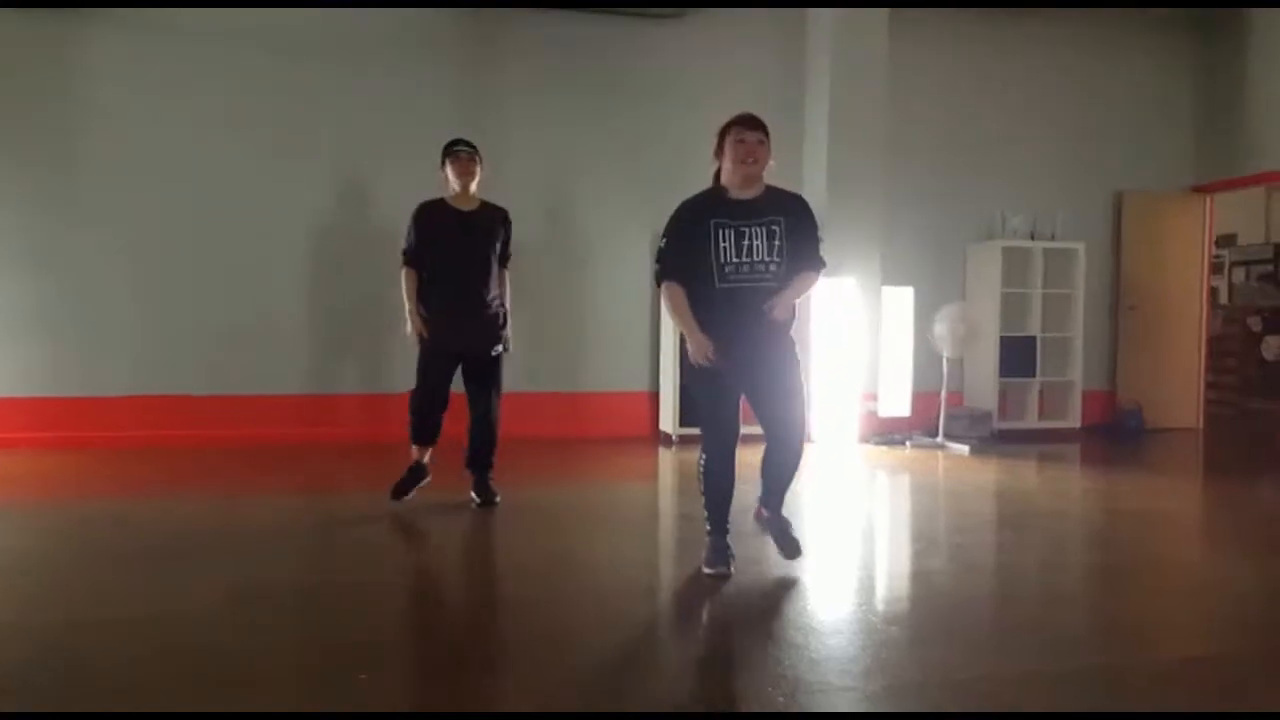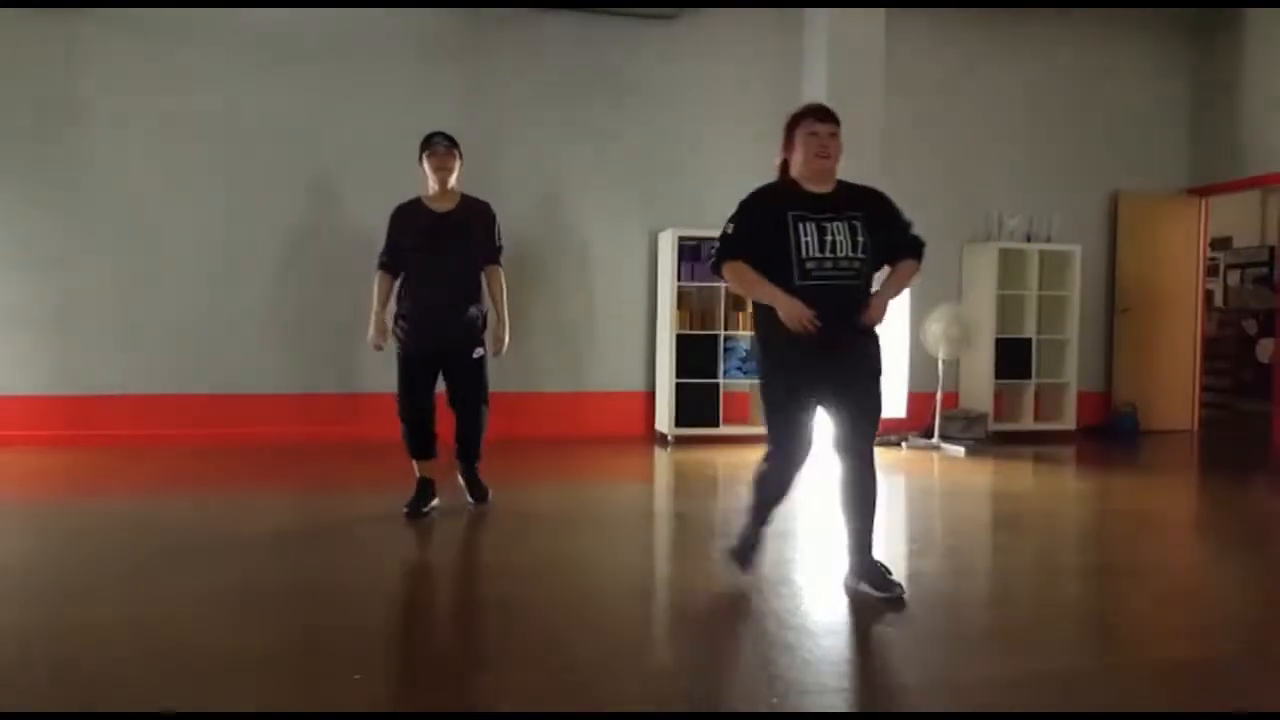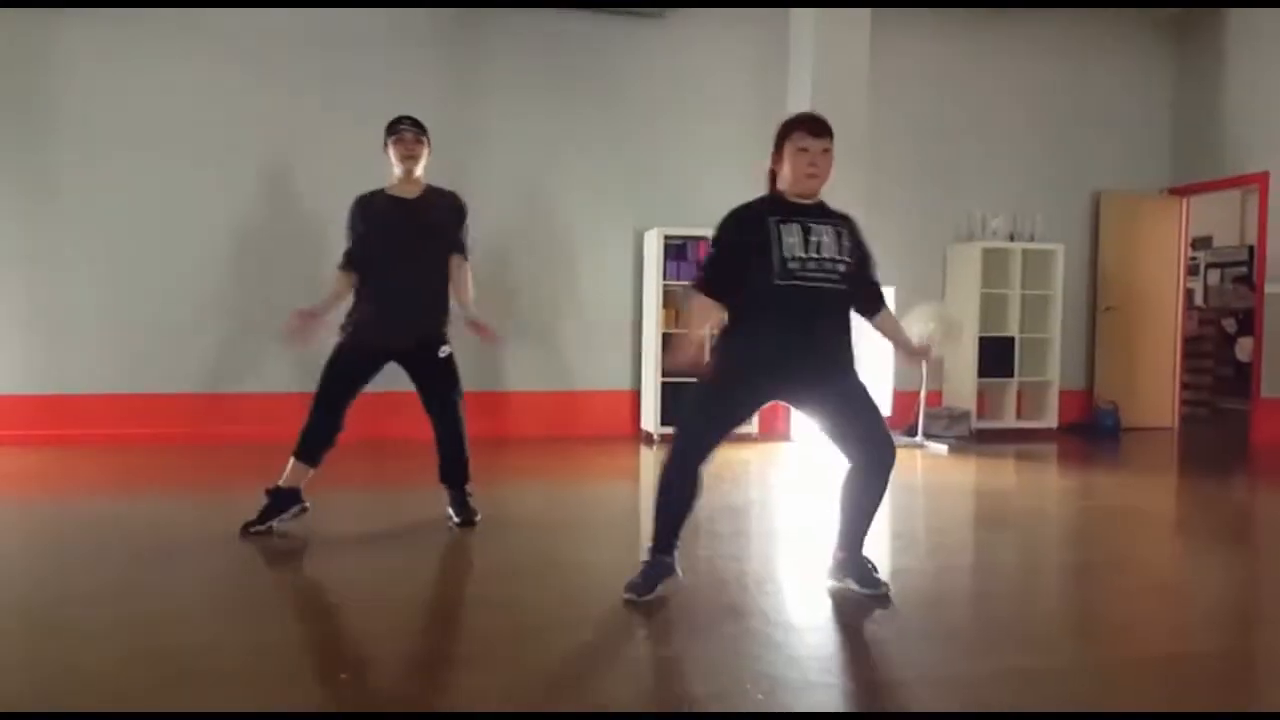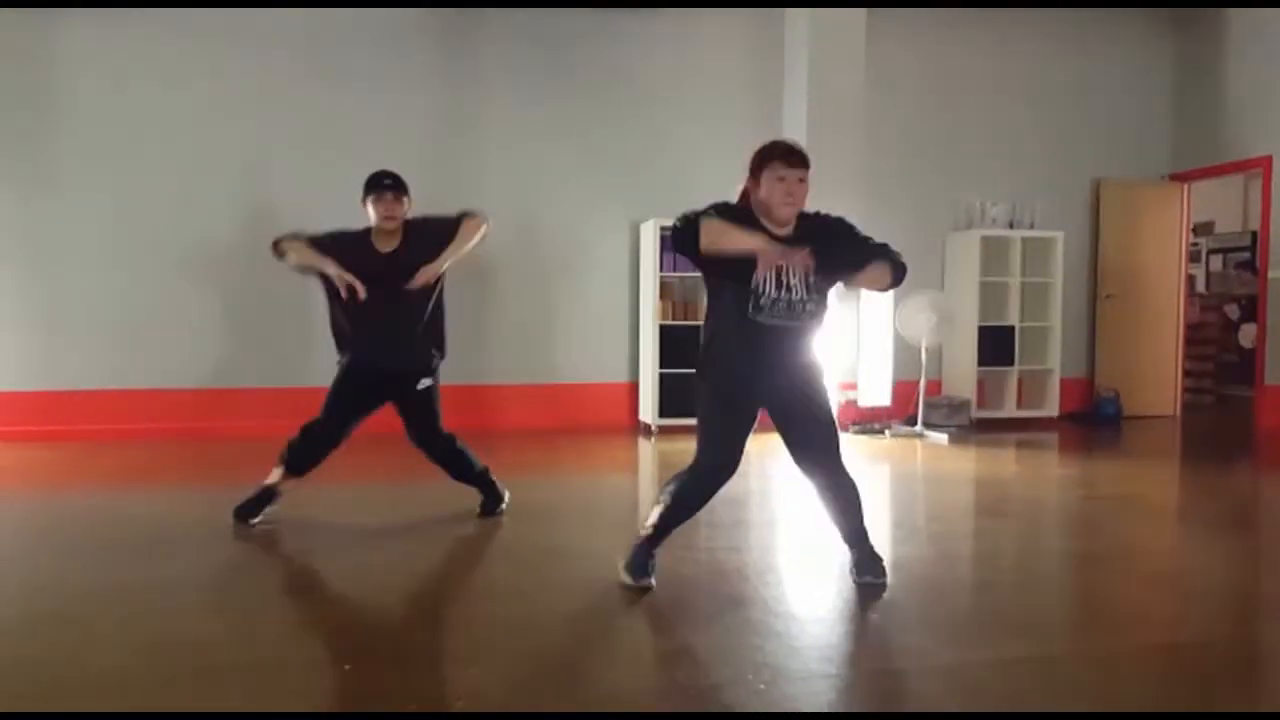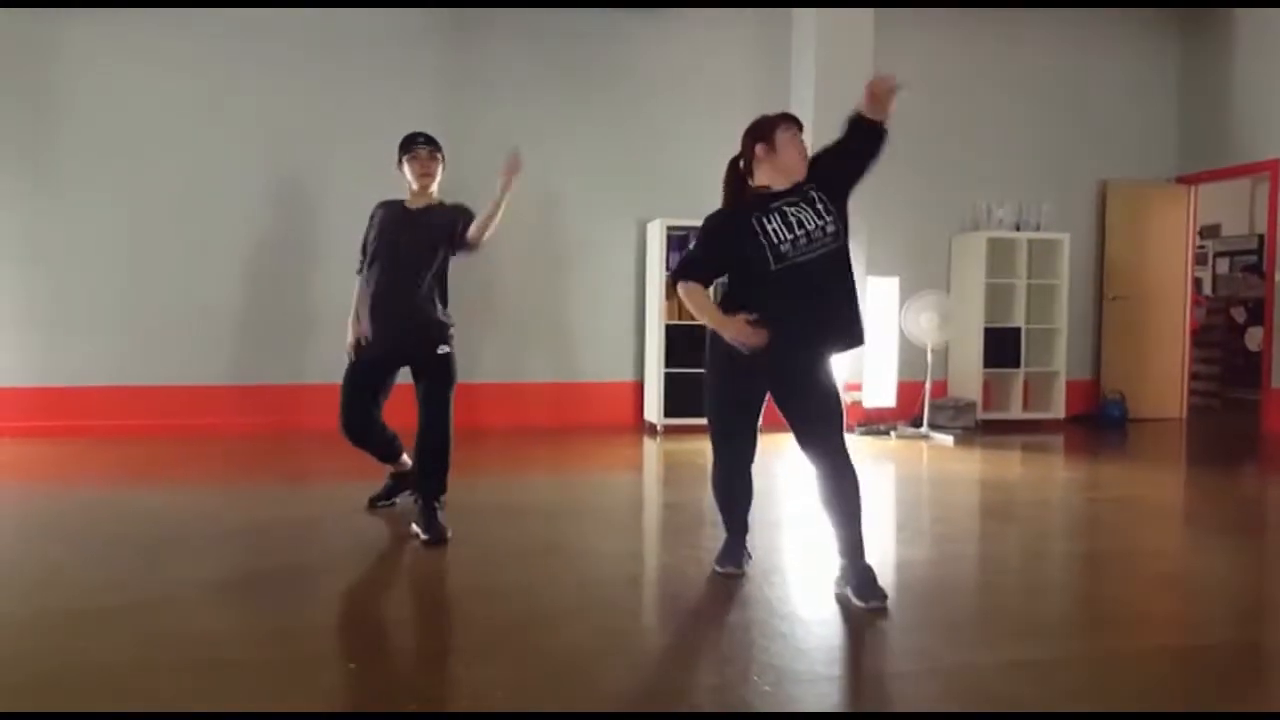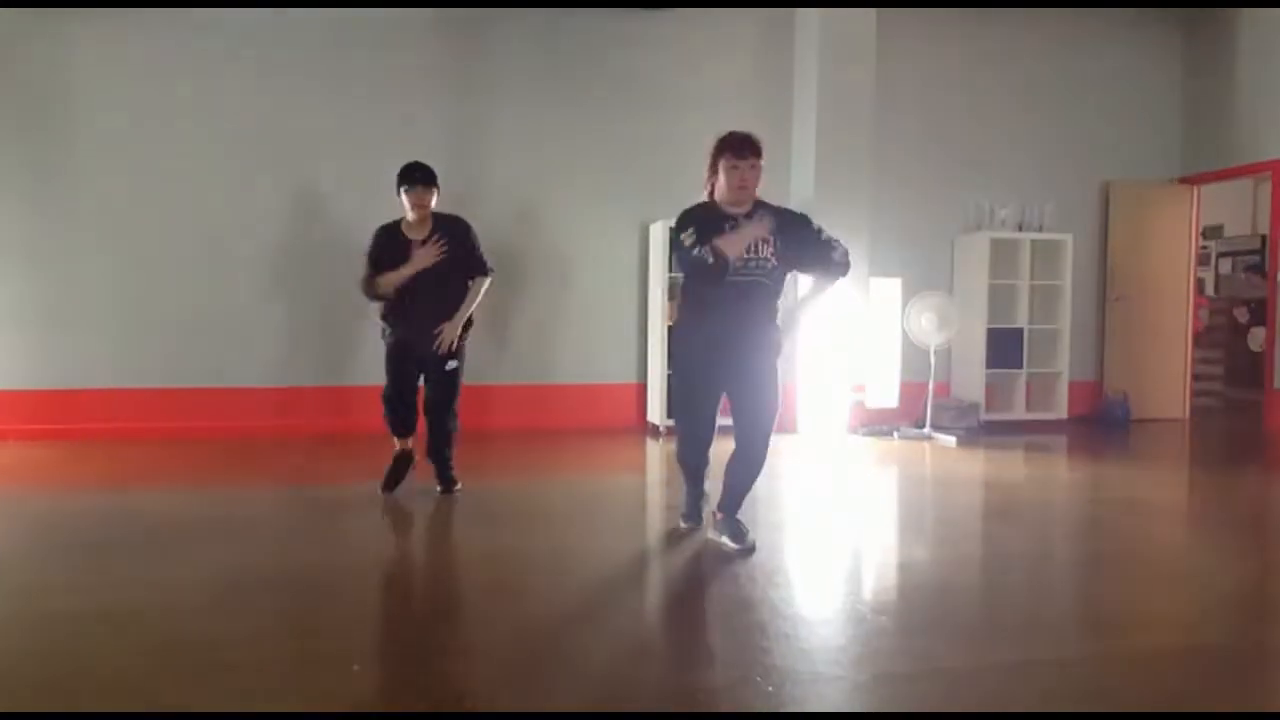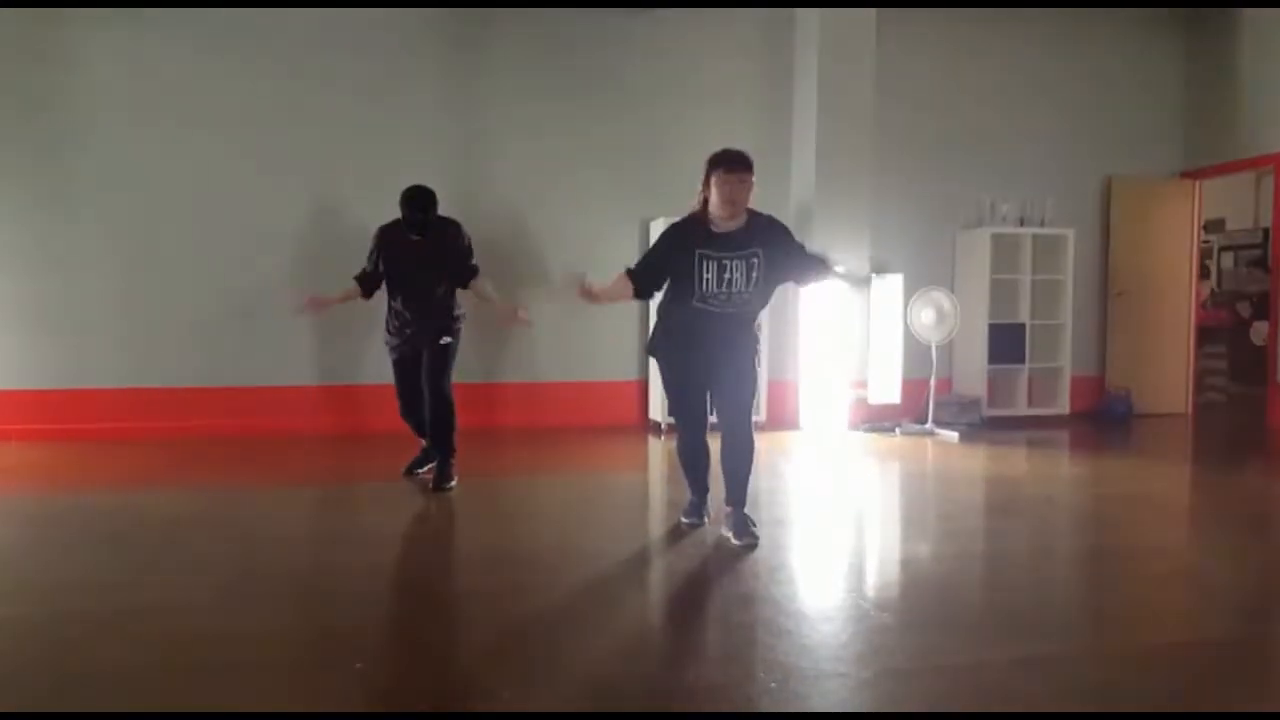
dt=0.7s
person 1, frame 1
left shoulder: (792, 208)
right shoulder: (693, 213)
left elbow: (812, 265)
right elbow: (669, 277)
left wrist: (788, 296)
right wrist: (690, 332)
left hip: (772, 342)
right hip: (712, 347)
left knee: (791, 435)
right knee: (718, 444)
left ankle: (769, 509)
right ankle: (717, 539)
person 1, frame 2
left shoulder: (870, 203)
right shoulder: (765, 204)
left elbow: (910, 254)
right elbow: (728, 263)
left wrist: (884, 295)
right wrist: (778, 299)
left hip: (854, 350)
right hip: (787, 352)
left knee: (858, 455)
right knee: (788, 451)
left ankle: (862, 562)
right ankle: (753, 529)
person 1, frame 3
left shoulder: (843, 227)
right shoulder: (747, 220)
left elbow: (868, 296)
right elbow: (714, 291)
left wrist: (903, 342)
right wrist: (696, 339)
left hip: (825, 364)
right hip: (748, 358)
left knee: (877, 452)
right knee: (687, 449)
left ankle: (848, 557)
right ankle: (661, 558)
person 1, frame 4
left shoulder: (828, 233)
right shoulder: (729, 224)
left elbow: (891, 266)
right elbow: (687, 231)
left wrist: (863, 277)
right wrist: (760, 244)
left hip: (795, 373)
right hip: (731, 371)
left knee: (827, 468)
right knee: (712, 468)
left ankle: (862, 549)
right ankle: (646, 542)
person 1, frame 5
left shoulder: (826, 182)
right shoulder: (732, 218)
left elbow: (865, 133)
right elbow: (686, 280)
left wrist: (877, 100)
right wrist: (721, 324)
left hip: (806, 354)
right hip: (739, 352)
left knee: (830, 454)
right knee: (732, 455)
left ankle: (853, 564)
right ankle: (734, 540)
person 1, frame 6
left shoulder: (785, 223)
right shoulder: (694, 220)
left elbow: (837, 260)
right elbow: (702, 264)
left wrist: (797, 307)
right wrist: (752, 232)
left hip: (756, 350)
right hip: (699, 350)
left knee: (755, 440)
right knee: (693, 437)
left ankle: (726, 515)
right ankle: (694, 496)
person 1, frame 7
left shoulder: (769, 232)
right shoulder: (683, 236)
left elbow: (804, 266)
right elbow: (641, 280)
right wrist: (602, 295)
left hip: (735, 345)
right hip: (681, 348)
left knee: (737, 426)
right knee: (690, 428)
left ankle: (736, 511)
right ankle: (698, 498)
person 2, frame 1
left shoulder: (498, 218)
right shoulder: (427, 214)
left elbow: (502, 270)
right elbow: (409, 266)
left wrist: (506, 318)
right wrist: (411, 313)
left hip: (486, 326)
right hip: (438, 325)
left knee: (485, 404)
right knee: (426, 397)
left ankle: (481, 477)
right ankle: (418, 464)
person 2, frame 2
left shoulder: (480, 213)
right shoulder: (405, 215)
left elbow: (492, 268)
right elbow: (387, 270)
left wrist: (501, 320)
right wrist: (377, 319)
left hip: (466, 329)
right hip: (415, 330)
left knee: (472, 403)
right knee: (413, 407)
left ankle: (469, 468)
right ankle: (425, 484)
person 2, frame 3
left shoulder: (448, 205)
right shoulder: (367, 205)
left elbow: (456, 258)
right elbow: (352, 267)
left wrist: (468, 310)
right wrist: (322, 308)
left hip: (424, 329)
right hip: (368, 325)
left knee: (447, 408)
right knee: (328, 405)
left ankle: (457, 494)
right ankle: (288, 495)
person 2, frame 4
left shoulder: (426, 235)
right shoulder: (346, 245)
left elbow: (476, 221)
right elbow: (285, 246)
left wrist: (440, 263)
right wrist: (330, 267)
left hip: (415, 363)
right hip: (362, 362)
left knee: (429, 436)
right knee: (326, 428)
left ankle: (488, 485)
right ankle: (272, 485)
person 2, frame 5
left shoulder: (453, 215)
right shoulder: (384, 213)
left elbow: (475, 237)
right elbow: (365, 268)
left wrist: (505, 185)
right wrist: (354, 319)
left hip: (428, 331)
right hip: (378, 333)
left knee: (435, 416)
right knee: (356, 419)
left ankle: (428, 508)
right ankle: (402, 468)
person 2, frame 6
left shoulder: (457, 229)
right shoulder: (386, 236)
left elbow: (482, 275)
right elbow: (373, 288)
left wrist: (459, 319)
right wrist: (413, 267)
left hip: (445, 333)
right hip: (402, 333)
left knee: (440, 408)
right knee: (396, 396)
left ankle: (444, 465)
right ankle: (403, 452)
person 2, frame 7
left shoulder: (451, 232)
right shoulder: (387, 237)
left elbow: (469, 276)
right elbow: (366, 282)
left wrist: (500, 305)
right wrist: (333, 300)
left hip: (442, 326)
right hip: (401, 330)
left knee: (436, 388)
right knee: (408, 397)
left ankle: (446, 462)
right ankle: (430, 446)
